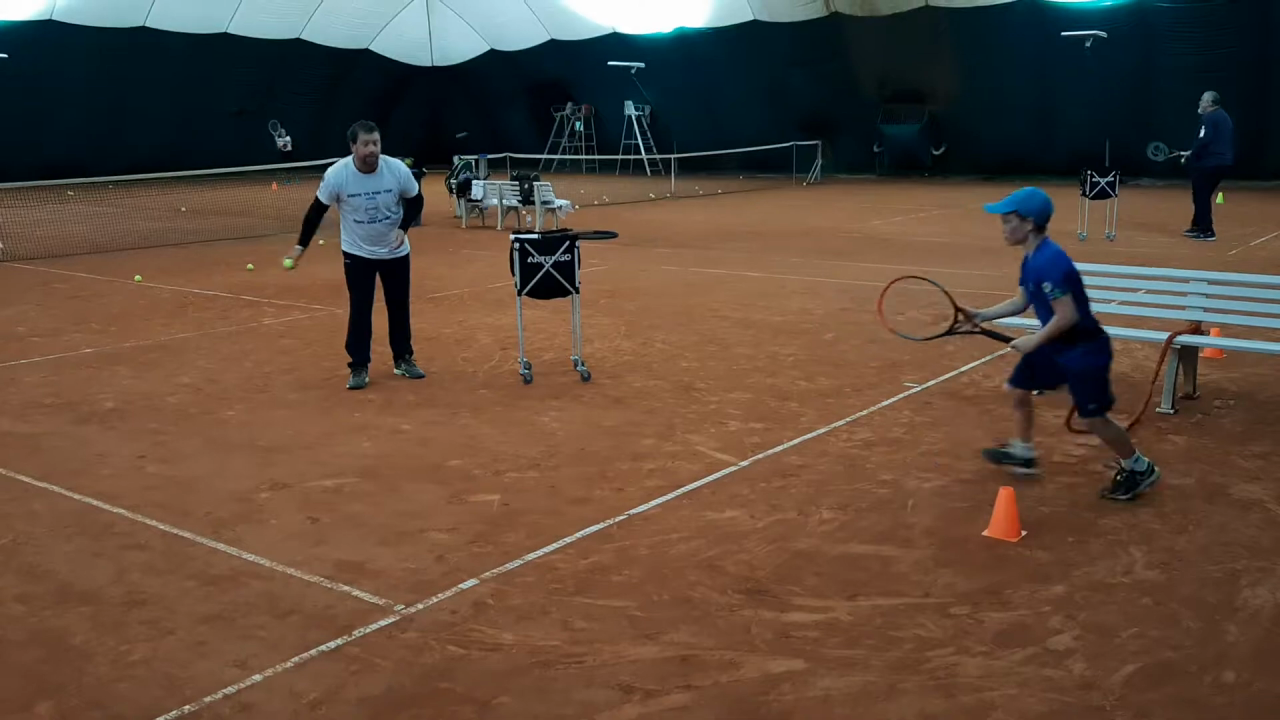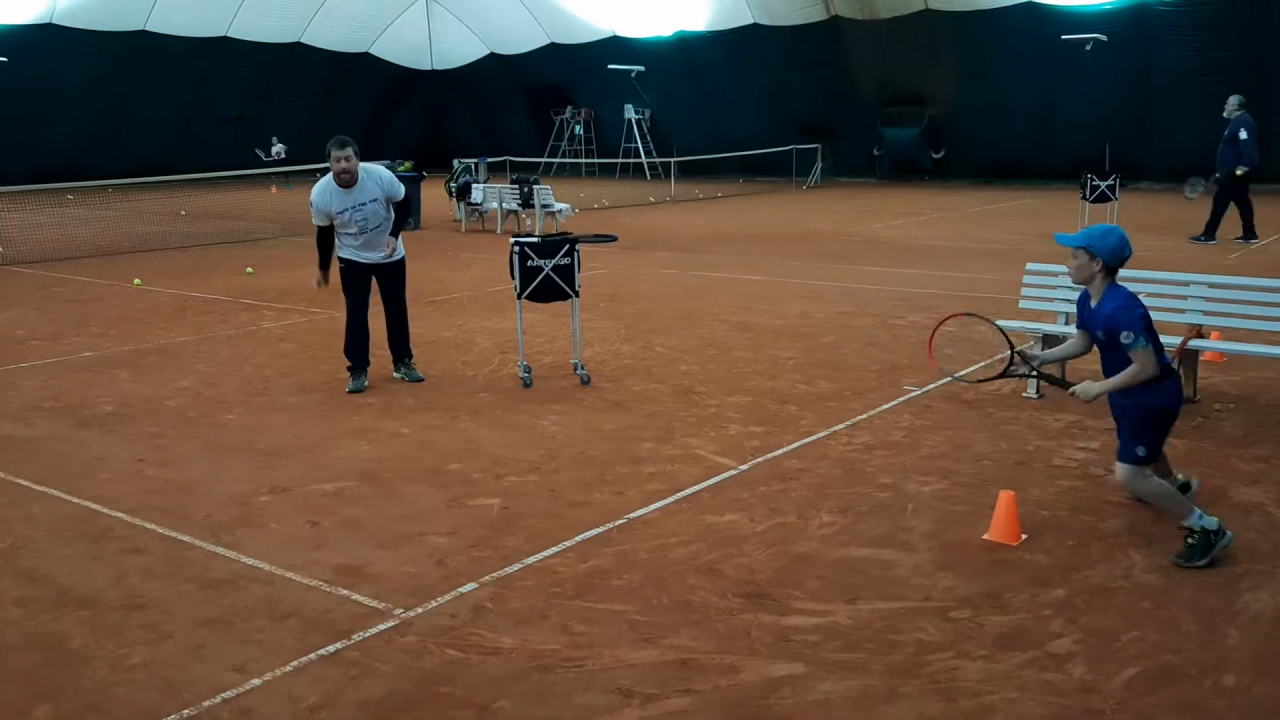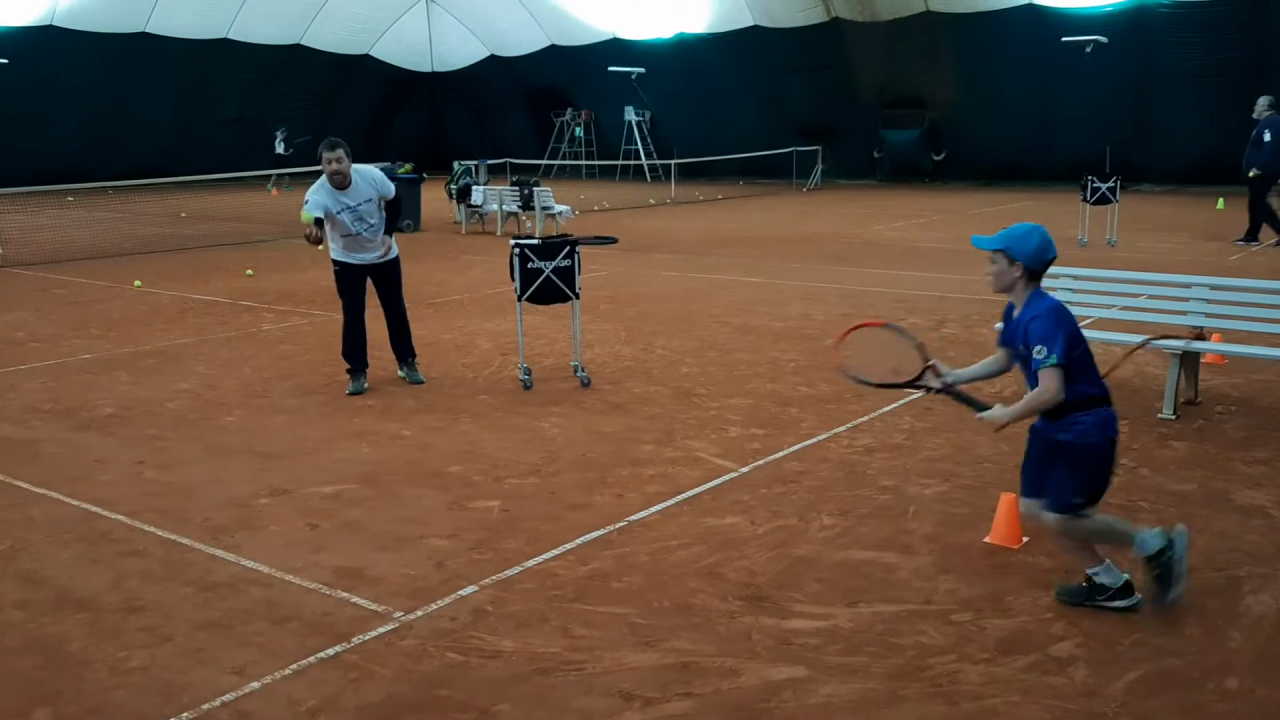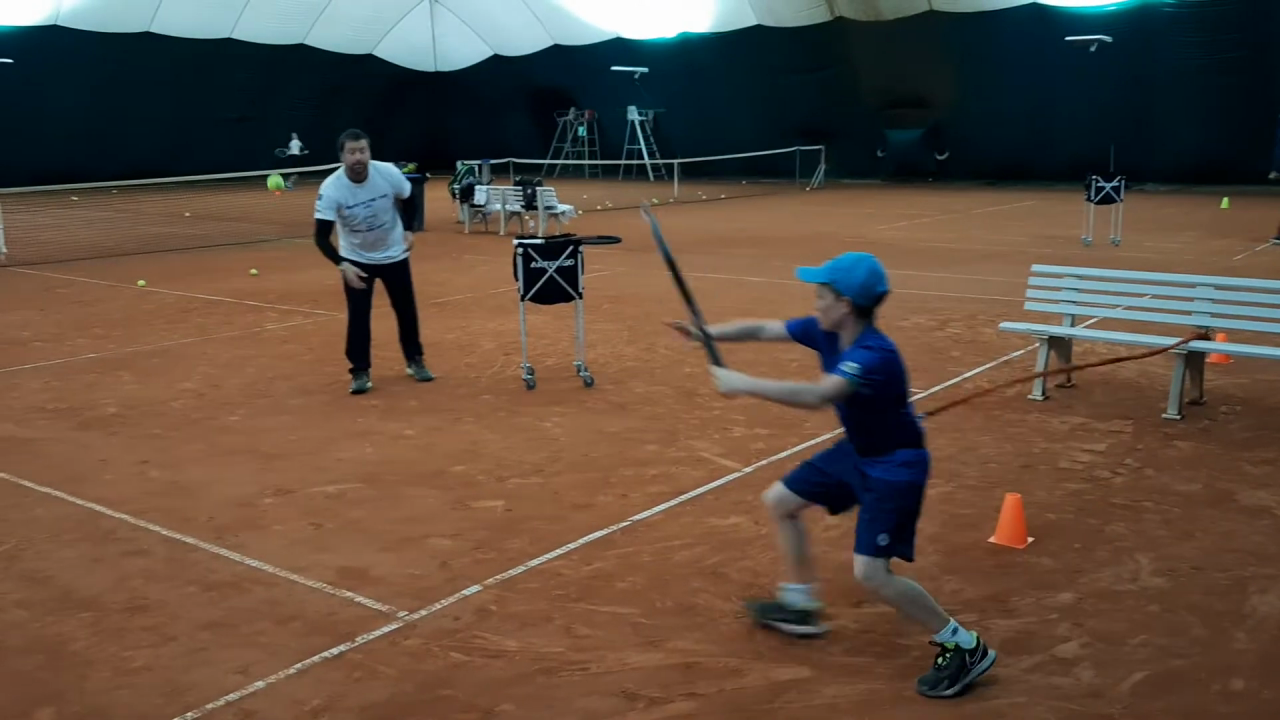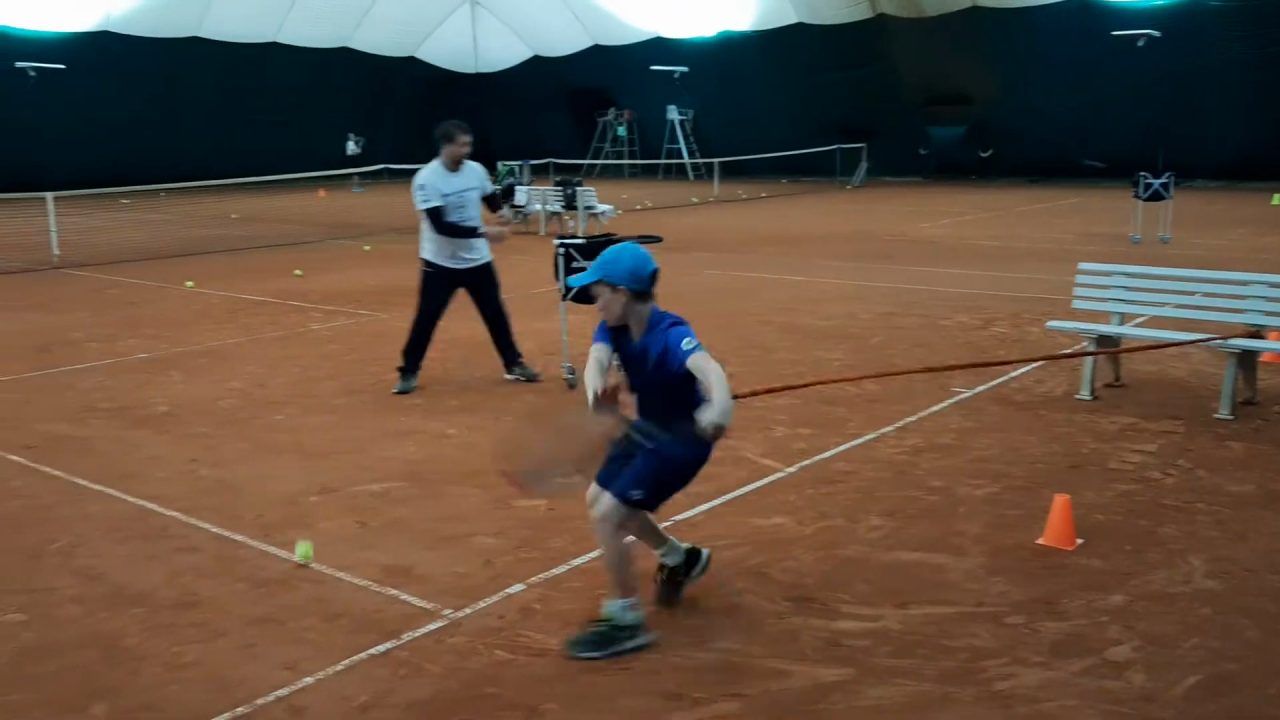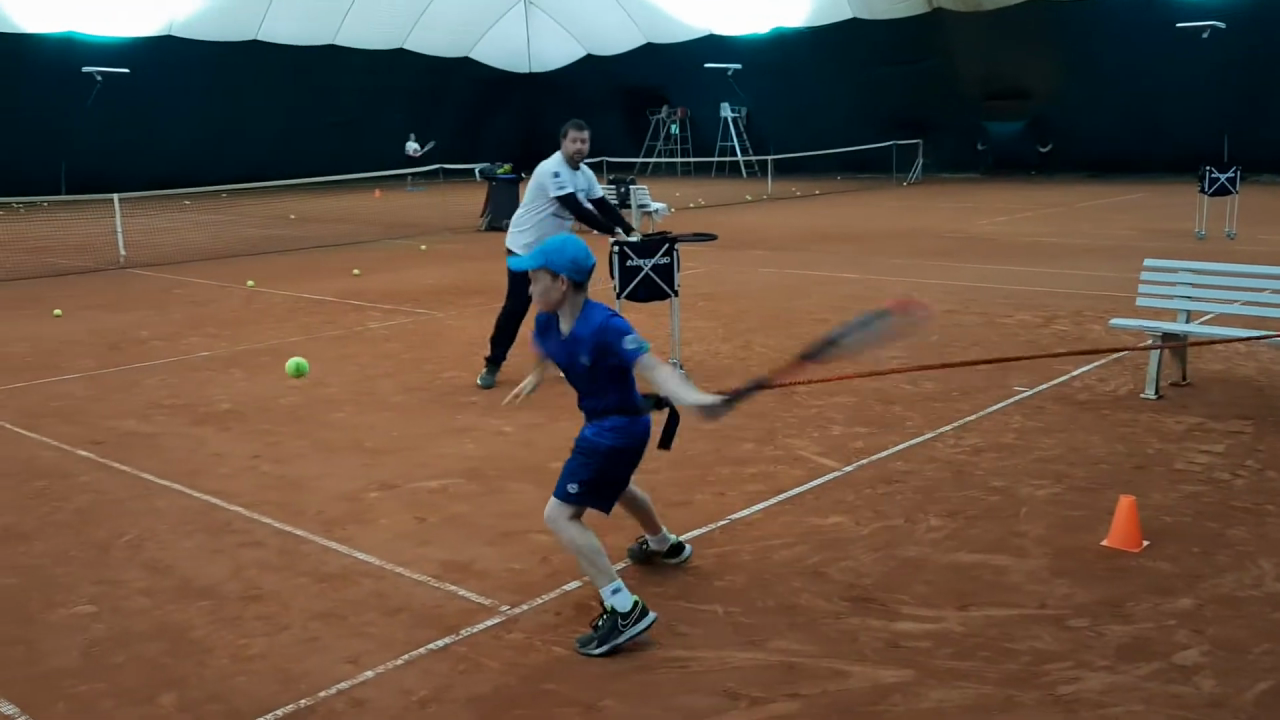
dt=0.4s
person 1, frame 1
left shoulder: (1050, 262)
right shoulder: (1031, 259)
left elbow: (1067, 316)
right elbow: (1023, 301)
left wrist: (1033, 341)
right wrist: (983, 315)
left hip: (1084, 350)
right hip: (1056, 345)
left knee: (1094, 420)
right knee: (1016, 392)
left ankle: (1139, 468)
right ankle: (1022, 453)
person 1, frame 2
left shoulder: (1122, 308)
right shoulder: (1087, 299)
left elbow: (1148, 367)
right elbow: (1084, 343)
left wrist: (1097, 388)
right wrist: (1040, 359)
left hip: (1154, 395)
right hip: (1125, 391)
left knee: (1128, 476)
right knee: (1136, 455)
left ankle: (1207, 529)
right ankle: (1176, 488)
person 1, frame 3
left shoulder: (1045, 318)
right shoulder: (1015, 312)
left elbow: (1051, 394)
right elbow: (1002, 362)
left wrist: (1007, 415)
right wrist: (951, 377)
left hip: (1085, 425)
right hip: (1053, 423)
left knee: (1060, 520)
right knee: (1033, 509)
left ankle: (1159, 546)
right ankle: (1113, 583)
person 1, frame 4
left shoulder: (875, 356)
right shoulder: (824, 331)
left elbow: (816, 396)
right elbow: (761, 331)
left wrist: (747, 384)
right wrist: (703, 329)
left hip: (895, 467)
right hip: (852, 454)
left knee: (870, 571)
right knee: (778, 500)
left ankle: (962, 646)
right ankle: (800, 603)
person 1, frame 5
left shoulder: (672, 333)
right shoulder: (615, 327)
left elbow: (710, 370)
right elbow: (597, 357)
left wrist: (717, 406)
right wrist: (596, 385)
left hip: (681, 442)
right hip: (649, 434)
left knee: (607, 515)
right knee: (603, 500)
left ankle: (624, 623)
right ankle: (681, 557)
person 1, frame 6
left shoulder: (601, 326)
right shoulder: (547, 320)
left elbow: (654, 367)
left wrist: (691, 396)
right wrist: (530, 381)
left hip: (615, 428)
right hip: (611, 423)
left knee: (559, 515)
right knee: (612, 486)
left ankle: (624, 610)
right ankle: (662, 542)
person 2, frame 1
left shoulder: (397, 169)
right shoulder: (336, 175)
left elbow: (416, 201)
right elbow: (318, 210)
left wrist: (403, 227)
right wrist: (302, 244)
left hip: (395, 251)
right hip: (357, 253)
left knee: (399, 306)
right knee: (360, 310)
left ankle: (403, 359)
right ankle: (359, 367)
person 2, frame 2
left shoulder: (380, 176)
right shoulder: (321, 194)
left elbow: (404, 204)
right elbow: (324, 235)
left wrist: (394, 235)
right wrist: (323, 270)
left hip: (390, 254)
right hip: (352, 258)
left knee: (397, 309)
right knee: (356, 312)
left ankle: (402, 363)
right ankle: (358, 370)
person 2, frame 3
left shoulder: (372, 175)
right shoulder: (317, 195)
left elbow: (394, 202)
right elbow: (312, 233)
left wrist: (388, 233)
right wrist: (313, 234)
left hip: (384, 254)
right hip: (347, 260)
left knee: (396, 309)
right knee: (353, 315)
left ankle: (406, 362)
right ankle: (358, 372)
person 2, frame 4
left shoulder: (388, 173)
right shoulder: (330, 189)
left elbow: (407, 199)
right elbow: (322, 236)
left wrist: (408, 230)
right wrist: (342, 265)
left hip: (394, 254)
right hip: (355, 259)
left knee: (407, 308)
right knee: (359, 316)
left ankle: (414, 360)
right ankle: (361, 372)
person 2, frame 5
left shoulder: (475, 170)
right shoulder: (426, 179)
left elbow: (491, 197)
right elbow: (439, 225)
left wrist: (498, 206)
right wrist: (483, 231)
left hip: (477, 259)
right hip: (439, 262)
left knee: (495, 311)
right knee: (426, 317)
left ankle: (513, 364)
right ankle: (409, 372)
person 2, frame 6
left shoulder: (585, 173)
right shoulder: (552, 170)
left elbow: (603, 206)
right elbow: (580, 211)
left wrist: (629, 231)
right wrist: (615, 232)
right hip: (525, 248)
right knee: (514, 309)
right ankle: (492, 365)
